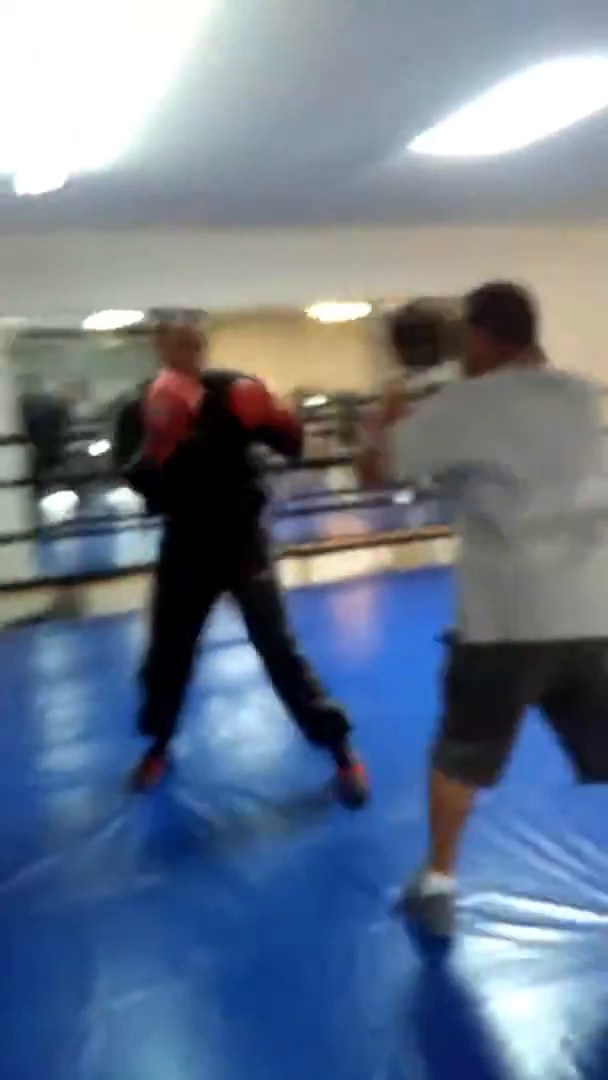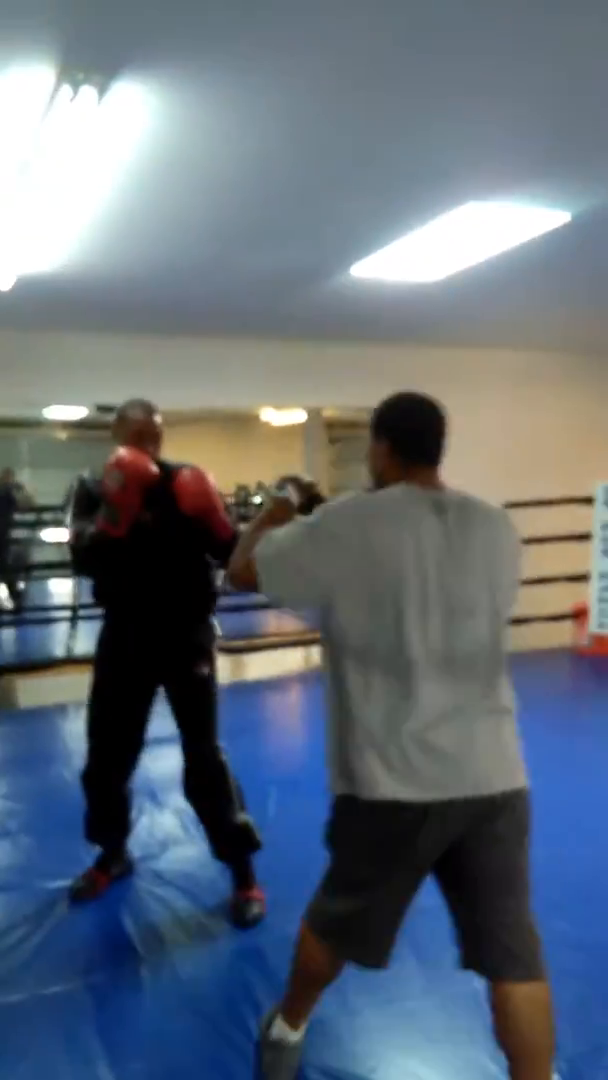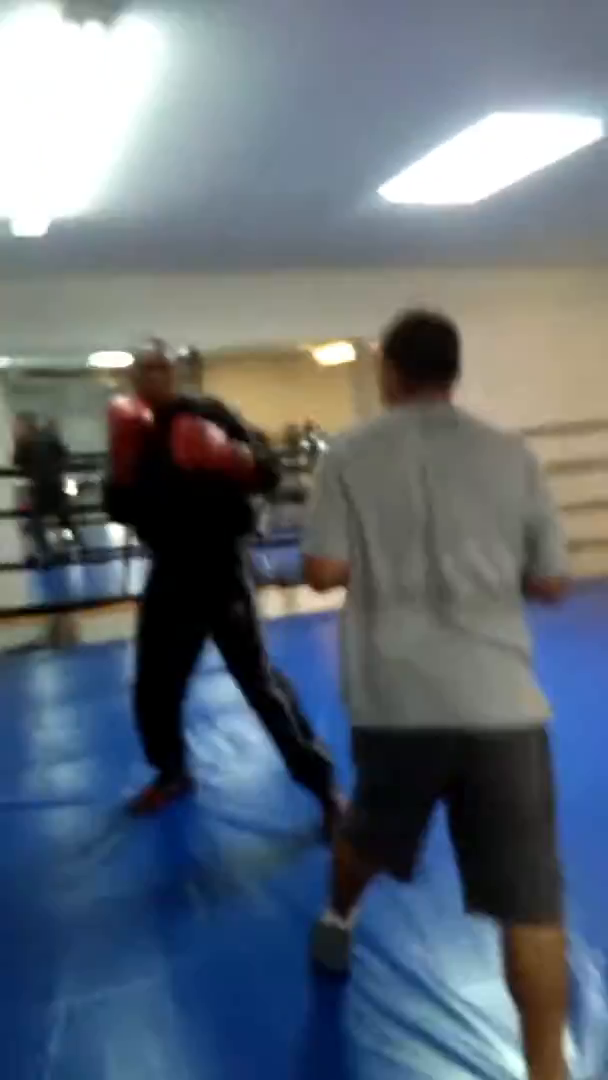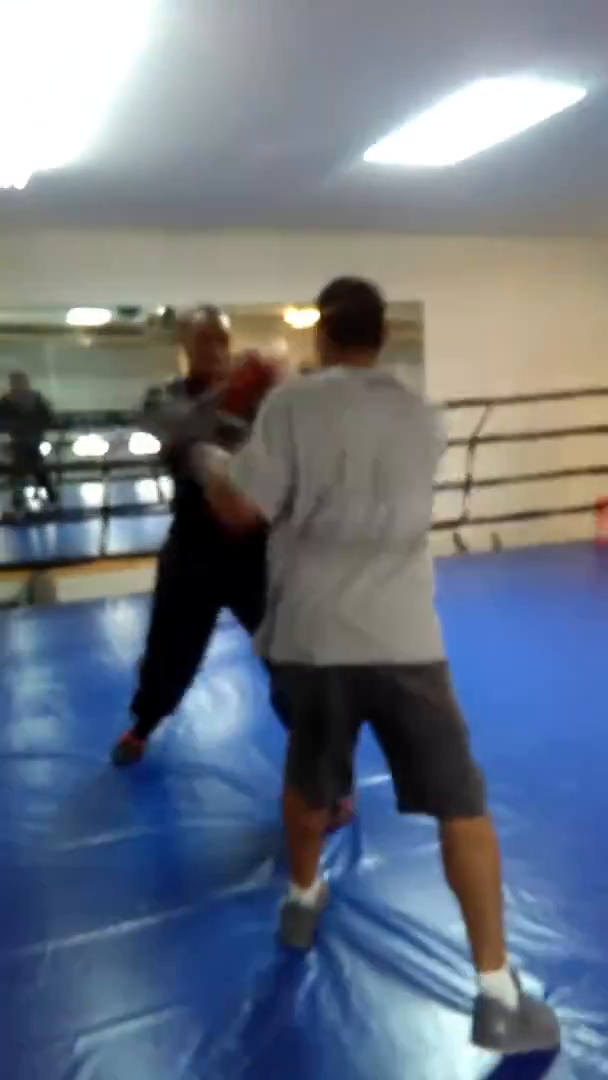
dt=1s
person 1, frame 1
left shoulder: (466, 405)
left elbow: (374, 466)
left wrist: (393, 407)
left hip: (507, 619)
left knee: (461, 753)
left ankle: (436, 885)
person 1, frame 2
left shoulder: (345, 525)
right shoulder: (497, 528)
left elbow: (242, 574)
left wrist: (268, 522)
left hip: (388, 774)
right hip: (490, 772)
left knee: (336, 919)
right knee: (513, 956)
person 1, frame 3
left shoulder: (350, 453)
right shoulder: (510, 455)
left elbow: (324, 573)
right elbow: (550, 583)
left hip: (395, 699)
right hip: (496, 704)
left knee: (374, 825)
right knee: (528, 899)
left ankle: (335, 925)
person 1, frame 4
left shoulder: (292, 403)
right shoulder: (421, 412)
left elbow: (244, 511)
left wrist: (207, 464)
left hip: (315, 636)
right hip: (407, 637)
left knee: (310, 776)
right knee: (459, 799)
left ankle: (301, 897)
right ankle: (497, 994)
person 2, frame 1
left shoulder: (231, 390)
right shoulder: (146, 406)
left elbow: (291, 441)
right elbow: (140, 481)
left wrist: (272, 416)
right wrist: (160, 439)
left hip: (240, 536)
right hip: (185, 542)
left knee: (276, 645)
right knee: (167, 653)
left ankle: (341, 752)
right ankle: (158, 746)
person 2, frame 2
left shoulder: (185, 481)
right shoulder: (93, 489)
left elbow: (228, 552)
right elbow: (85, 559)
left wrist: (213, 514)
right wrist: (116, 507)
left hip: (187, 631)
right hip: (126, 635)
left knee: (204, 756)
right knee: (106, 755)
left ankle: (243, 872)
right ankle: (112, 854)
person 2, frame 3
left shoulder: (206, 413)
right shoulder: (134, 433)
left elbow: (266, 473)
right elbow: (121, 508)
left wrist: (229, 455)
right wrist: (123, 462)
left hip: (218, 562)
right hip: (173, 567)
left knee: (257, 678)
right knee: (153, 686)
left ankle: (322, 783)
right ankle: (172, 772)
person 2, frame 4
right shoulder: (169, 399)
right elbow: (176, 440)
right wrist: (225, 393)
left hip: (252, 541)
right hip: (194, 543)
right knee: (169, 657)
right ankle: (143, 725)
